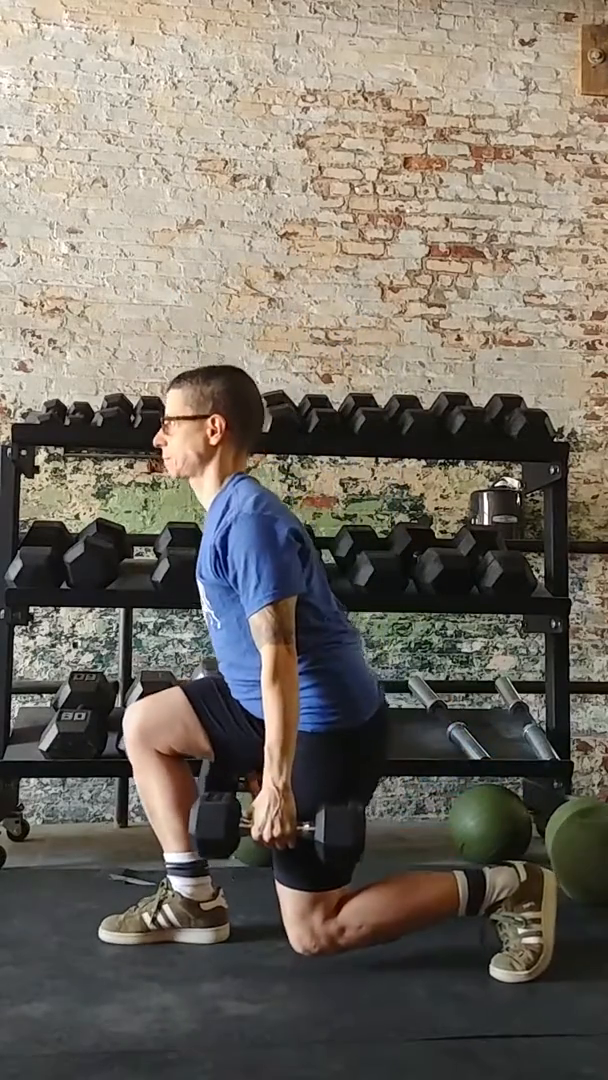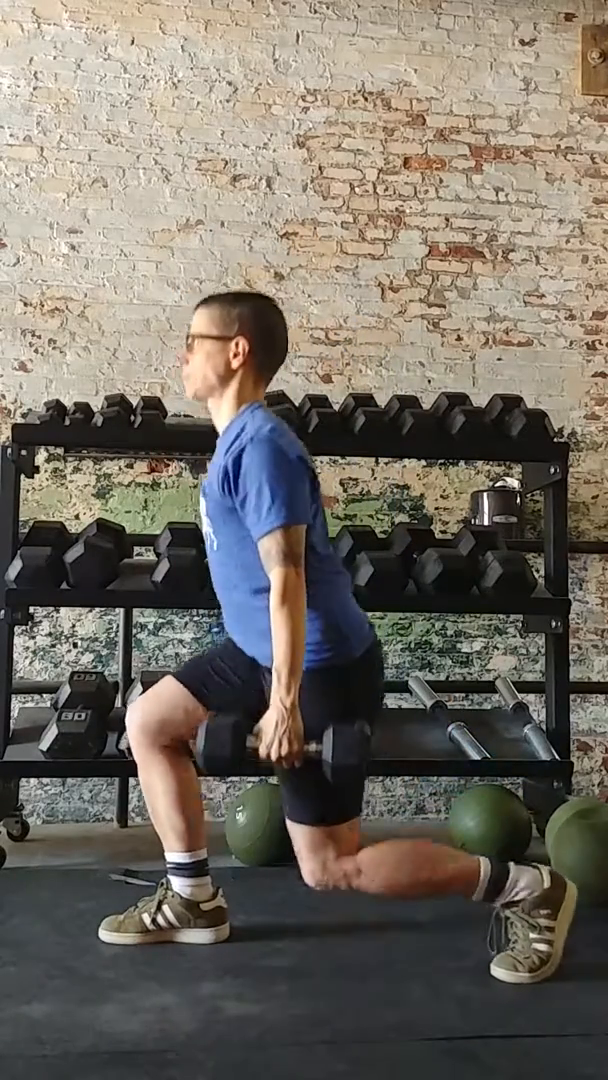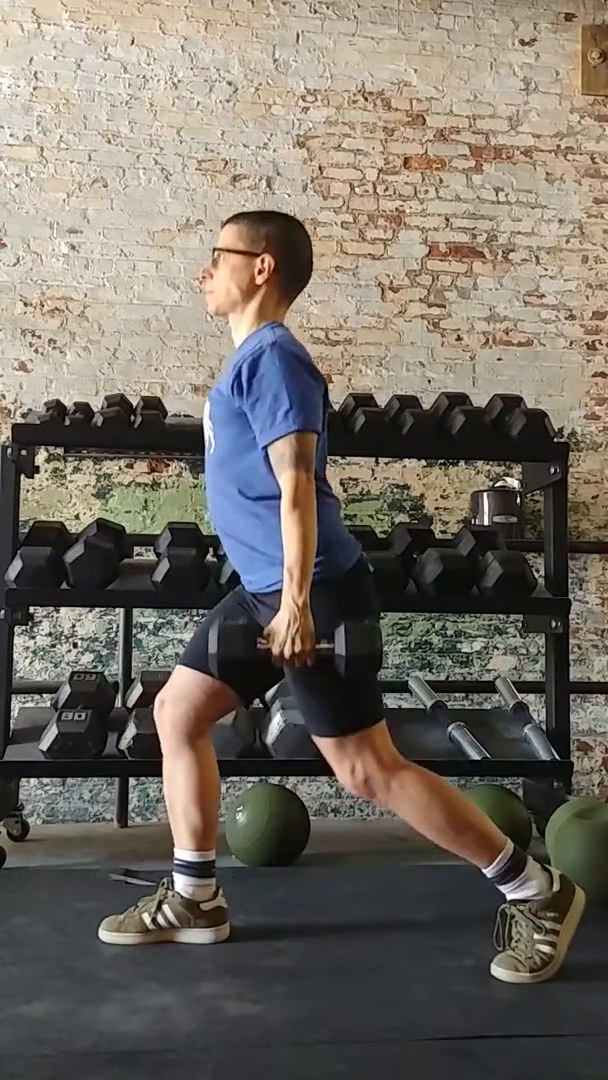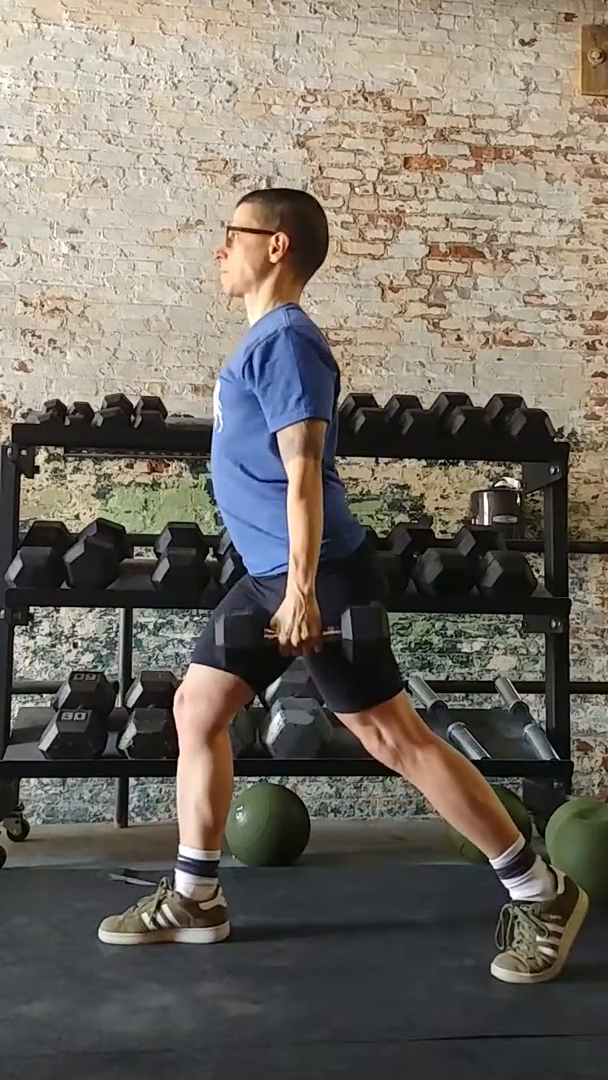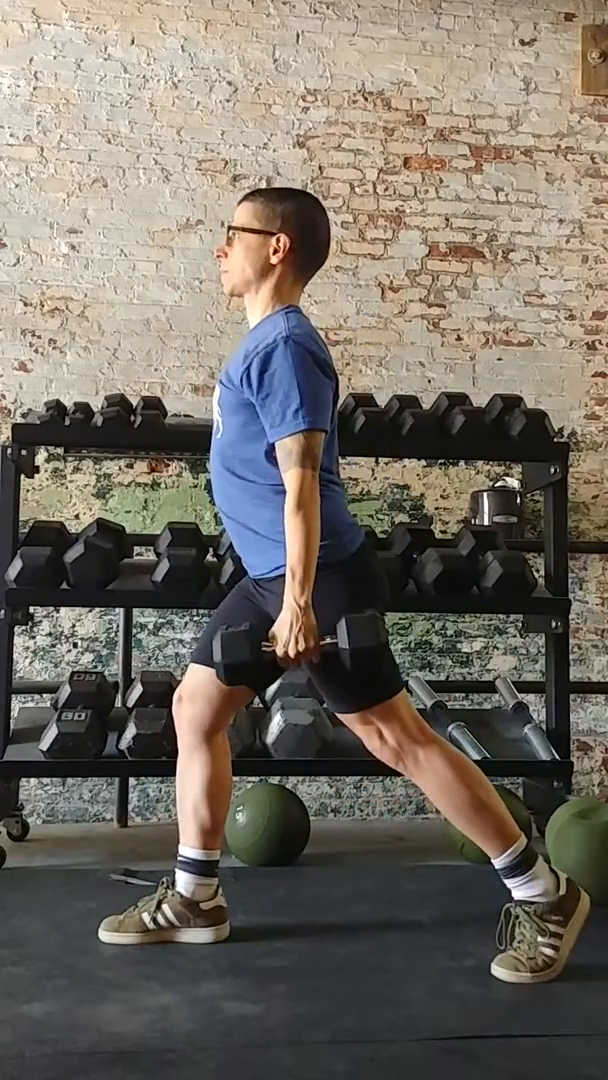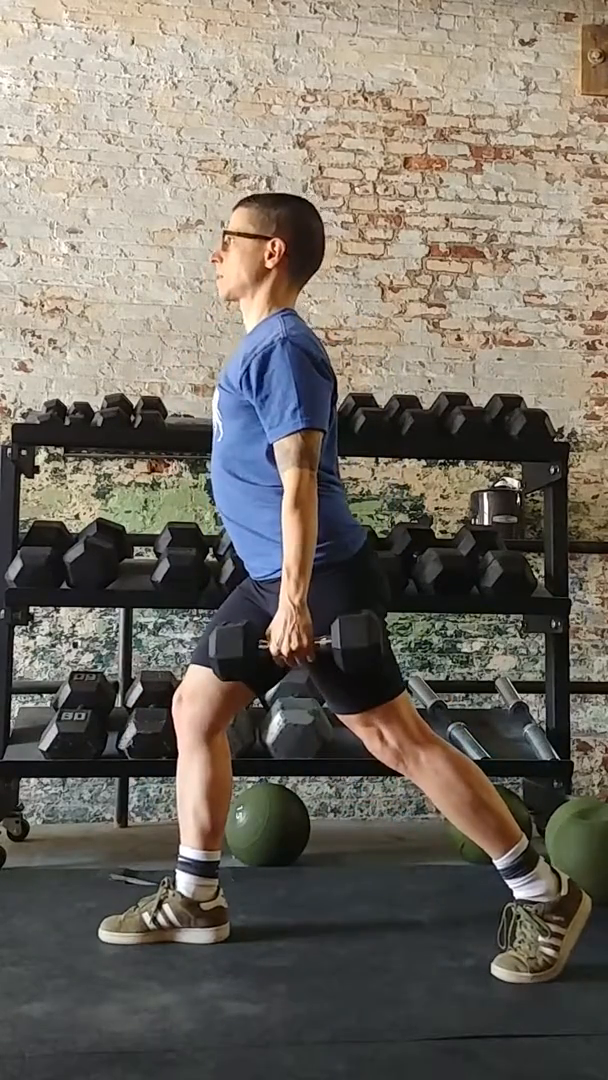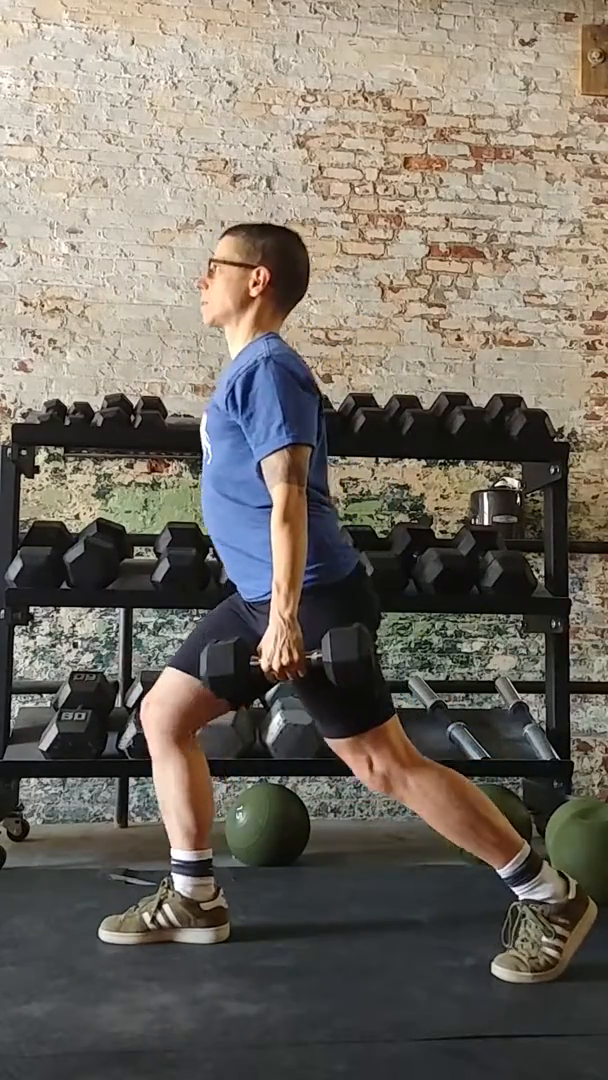
dt=0.3s
person 1, frame 1
left shoulder: (248, 519)
right shoulder: (228, 510)
left elbow: (279, 659)
left wrist: (276, 785)
right wrist: (257, 756)
left hip: (326, 725)
right hip: (275, 706)
left knee: (314, 931)
right knee: (143, 726)
left ankle: (509, 888)
right ankle: (192, 899)
person 1, frame 2
left shoulder: (259, 444)
right shoulder: (237, 440)
left elbow: (288, 580)
left wrist: (284, 702)
right wrist: (268, 685)
left hip: (323, 664)
right hip: (265, 651)
left knee: (330, 864)
right knee: (148, 723)
left ankle: (527, 888)
right ankle: (192, 898)
person 1, frame 3
left shoulder: (271, 356)
right shoulder: (252, 358)
left elbow: (297, 488)
left wrist: (297, 604)
left hip: (314, 590)
right hip: (262, 586)
left knee: (368, 770)
right knee: (176, 714)
left ankle: (537, 892)
right ankle: (193, 901)
person 1, frame 4
left shoulder: (285, 339)
right shoulder: (265, 339)
left elbow: (305, 475)
left wrist: (303, 589)
left hip: (316, 574)
right hip: (269, 572)
left knee: (394, 737)
right knee: (195, 712)
left ankle: (540, 892)
right ankle: (194, 898)
person 1, frame 5
left shoulder: (285, 346)
right shoulder: (265, 343)
left elbow: (302, 483)
left wrist: (300, 603)
left hip: (318, 576)
right hip: (269, 575)
left knee: (397, 737)
right knee: (194, 712)
left ankle: (543, 893)
right ankle: (193, 898)
person 1, frame 6
left shoulder: (282, 347)
right shoulder: (263, 345)
left elbow: (301, 481)
left wrist: (296, 602)
left hip: (320, 577)
right hip: (270, 576)
left knee: (398, 738)
right knee: (193, 712)
left ankle: (545, 895)
right ankle: (194, 900)
person 1, frame 7
left shoulder: (267, 368)
right shoulder: (246, 370)
left elbow: (289, 500)
left wrist: (287, 616)
left hip: (313, 597)
right hip: (259, 595)
left knee: (386, 765)
right knee: (165, 716)
left ankle: (552, 897)
right ankle: (193, 898)
